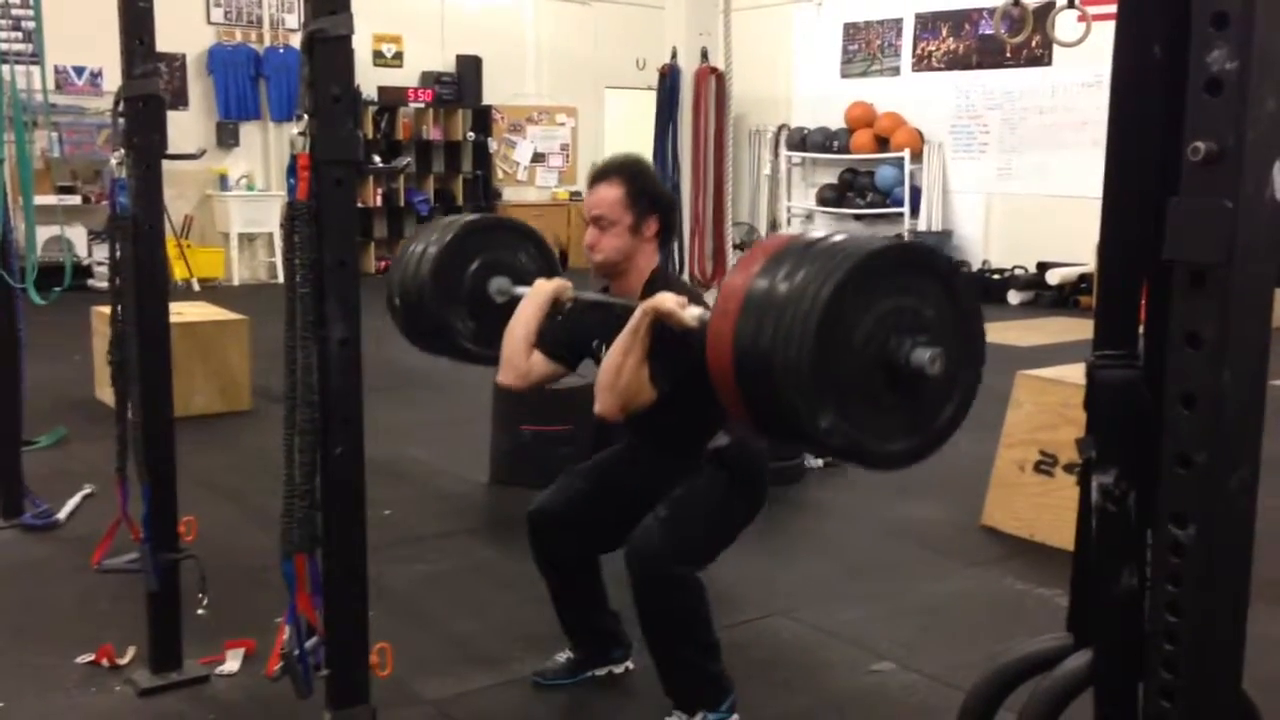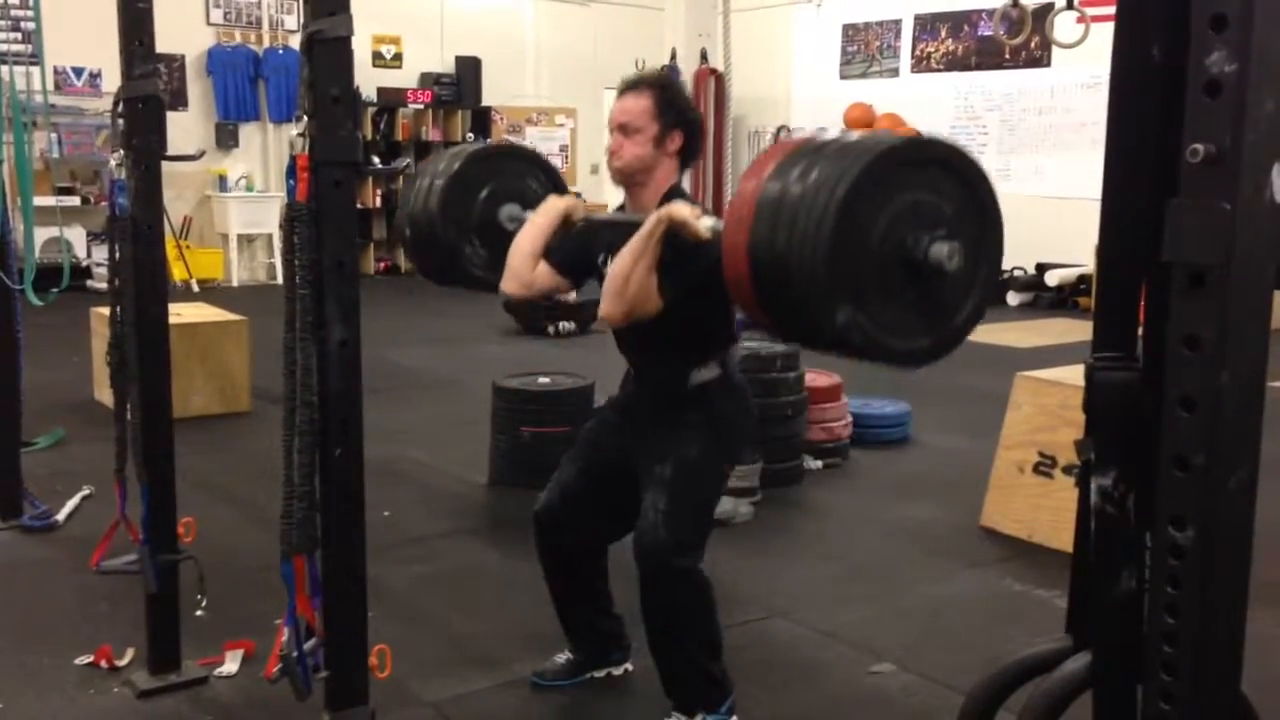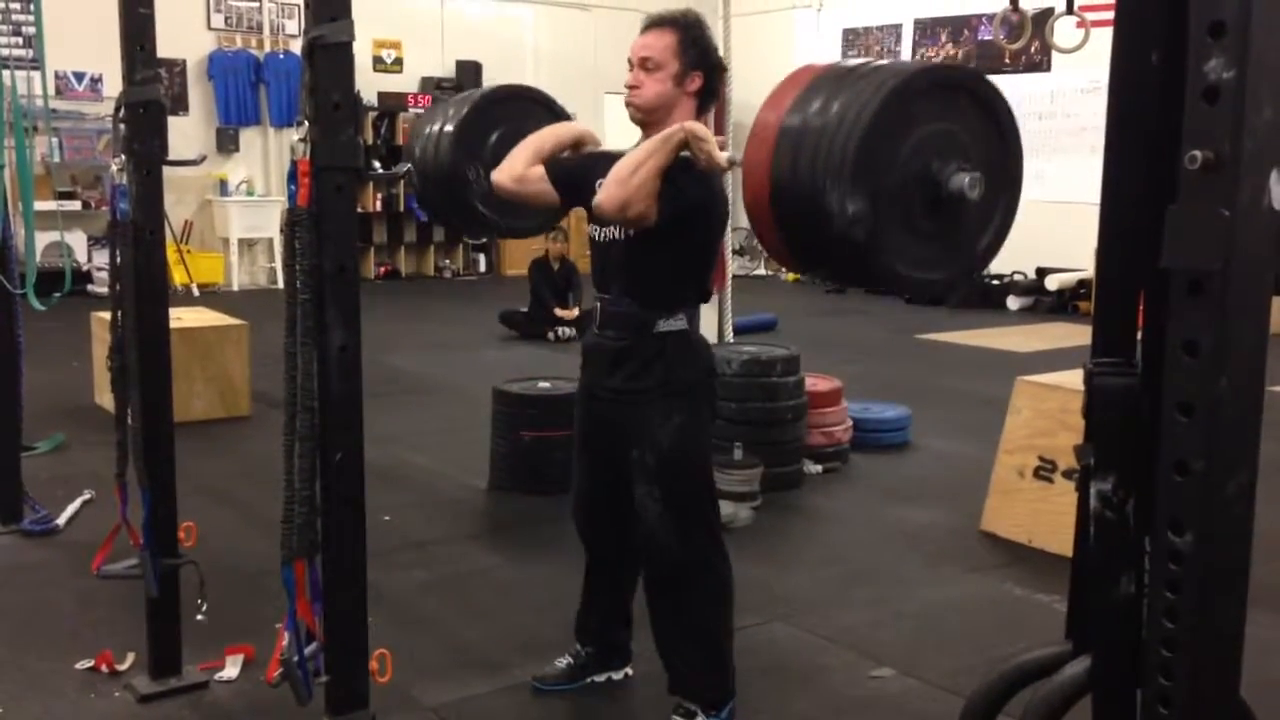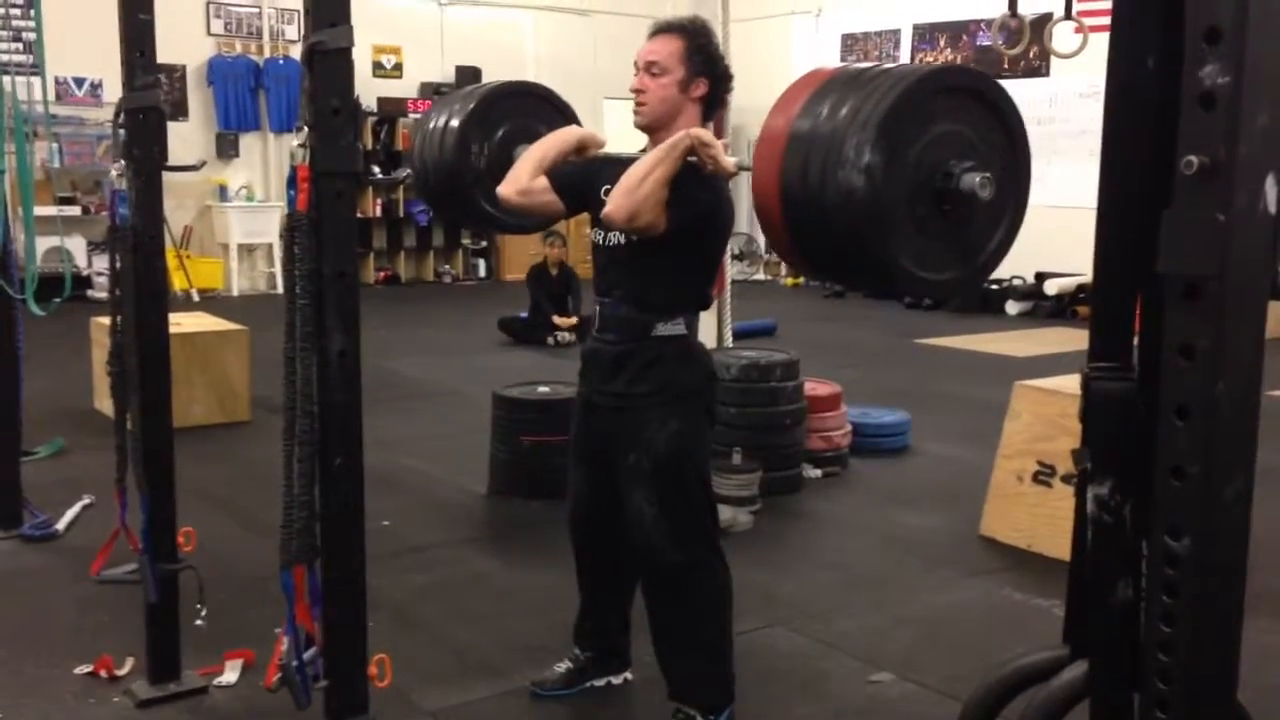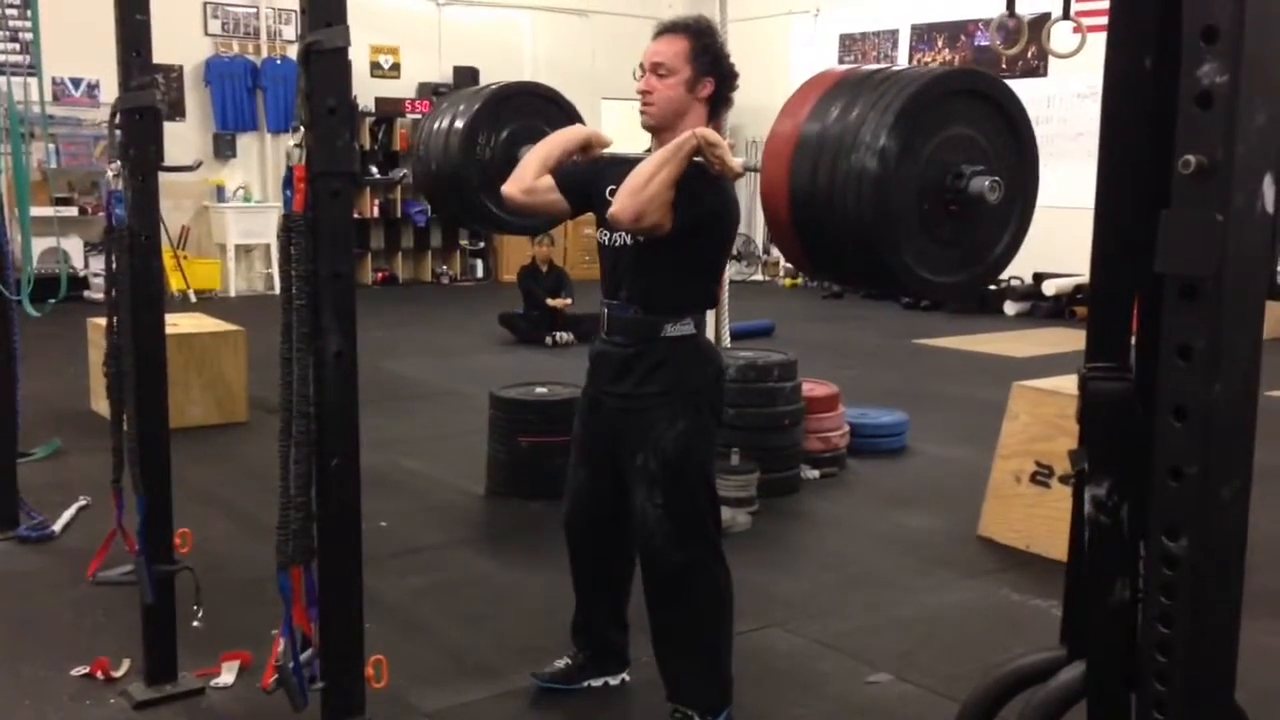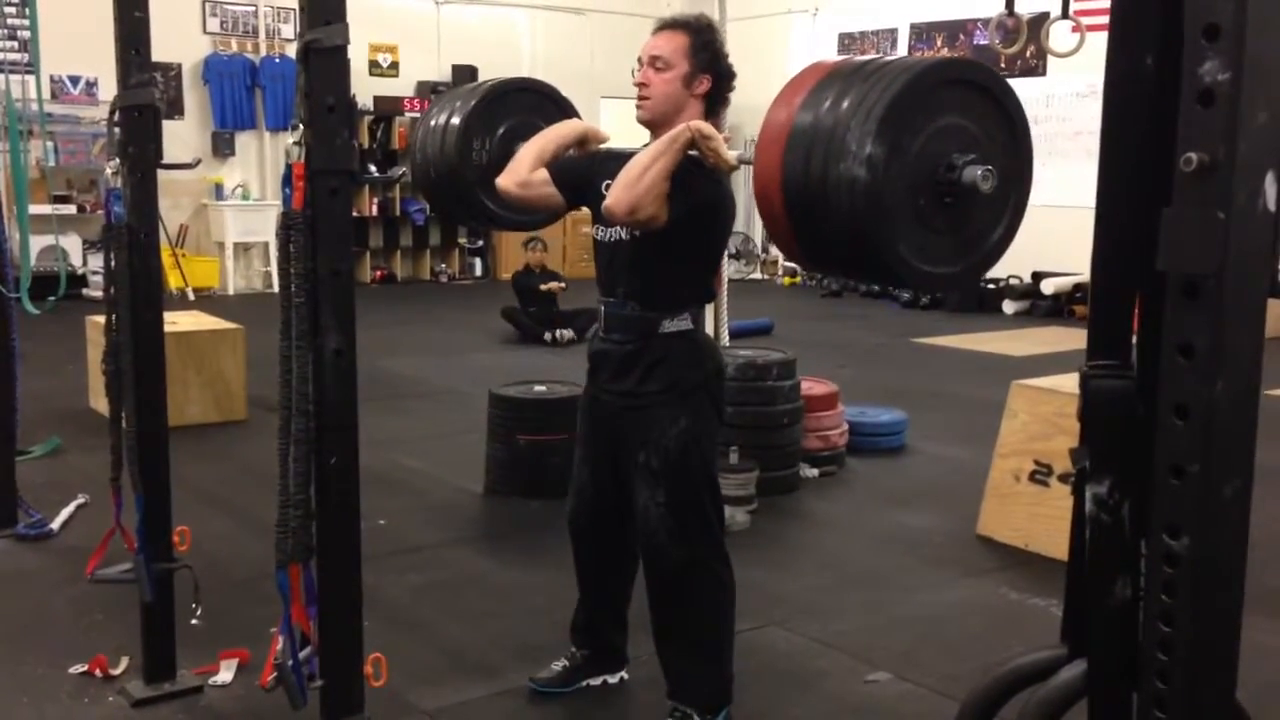
dt=0.5s
person 1, frame 1
left shoulder: (677, 316)
right shoulder: (594, 310)
left elbow: (610, 405)
right elbow: (514, 373)
left wrist: (644, 316)
right wrist: (541, 293)
left hip: (719, 466)
right hip: (649, 456)
left knee: (654, 552)
right knee: (553, 519)
right ankle: (600, 648)
person 1, frame 2
left shoulder: (687, 235)
right shoulder: (604, 230)
left elbow: (617, 308)
right elbow: (518, 283)
left wrist: (658, 225)
right wrist: (553, 210)
left hip: (699, 410)
right hip: (638, 400)
left knee: (664, 545)
right knee: (558, 518)
right ankle: (598, 647)
person 1, frame 3
left shoulder: (691, 175)
right shoulder: (610, 160)
left elbow: (613, 202)
right elbow: (508, 179)
left wrist: (672, 138)
right wrist: (565, 132)
left hip: (665, 371)
right hip: (605, 362)
left knee: (677, 539)
right knee: (601, 522)
right ankle: (602, 649)
person 1, frame 4
left shoulder: (698, 183)
right shoulder: (613, 168)
left elbow: (623, 213)
right elbow: (515, 191)
left wrist: (682, 144)
right wrist: (569, 137)
left hip: (664, 378)
right hip: (605, 368)
left knee: (675, 544)
right knee: (596, 527)
right ankle: (601, 654)
person 1, frame 5
left shoulder: (706, 183)
right shoulder: (617, 168)
left elbow: (631, 213)
right elbow: (520, 190)
left wrist: (686, 142)
right wrist: (574, 135)
left hip: (672, 377)
right hip: (611, 367)
left knee: (676, 545)
right knee: (590, 523)
right ankle: (598, 653)
person 1, frame 6
left shoulder: (700, 177)
right shoulder: (614, 161)
left elbow: (624, 206)
right elbow: (514, 182)
left wrist: (680, 137)
right wrist: (570, 130)
left hip: (673, 375)
right hip: (611, 364)
left knee: (680, 542)
right knee: (595, 522)
right ankle: (597, 652)
